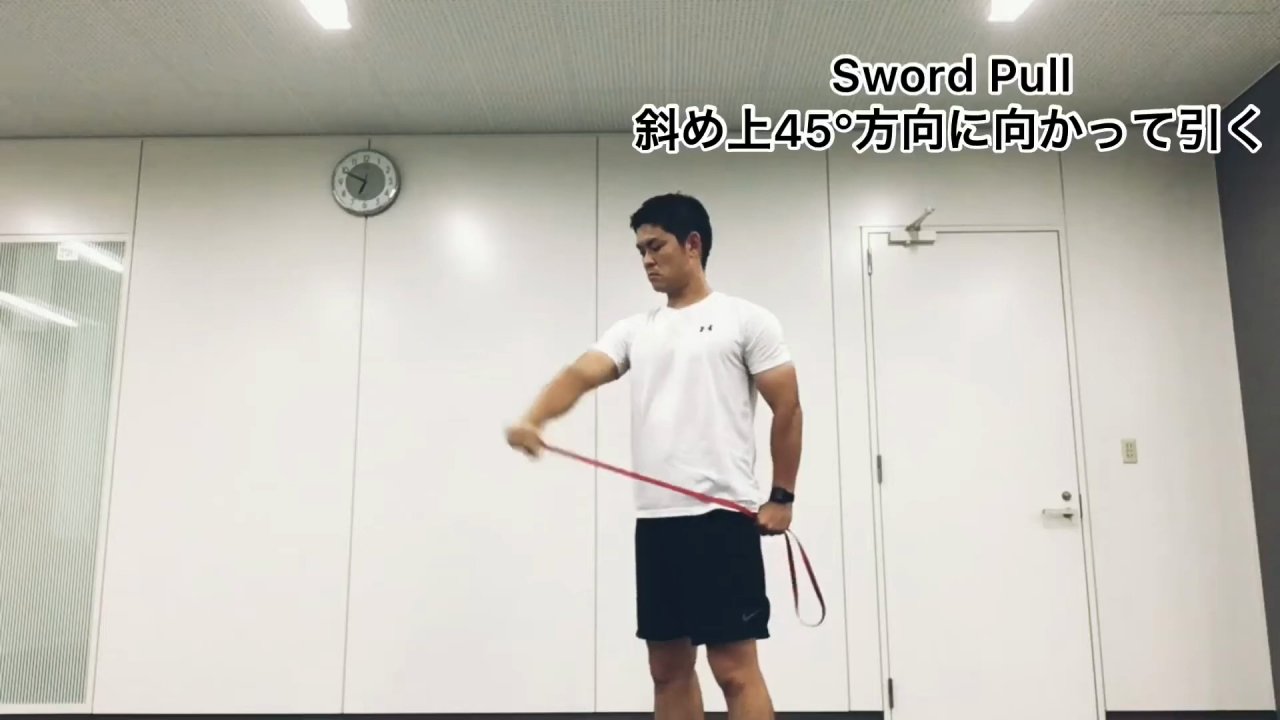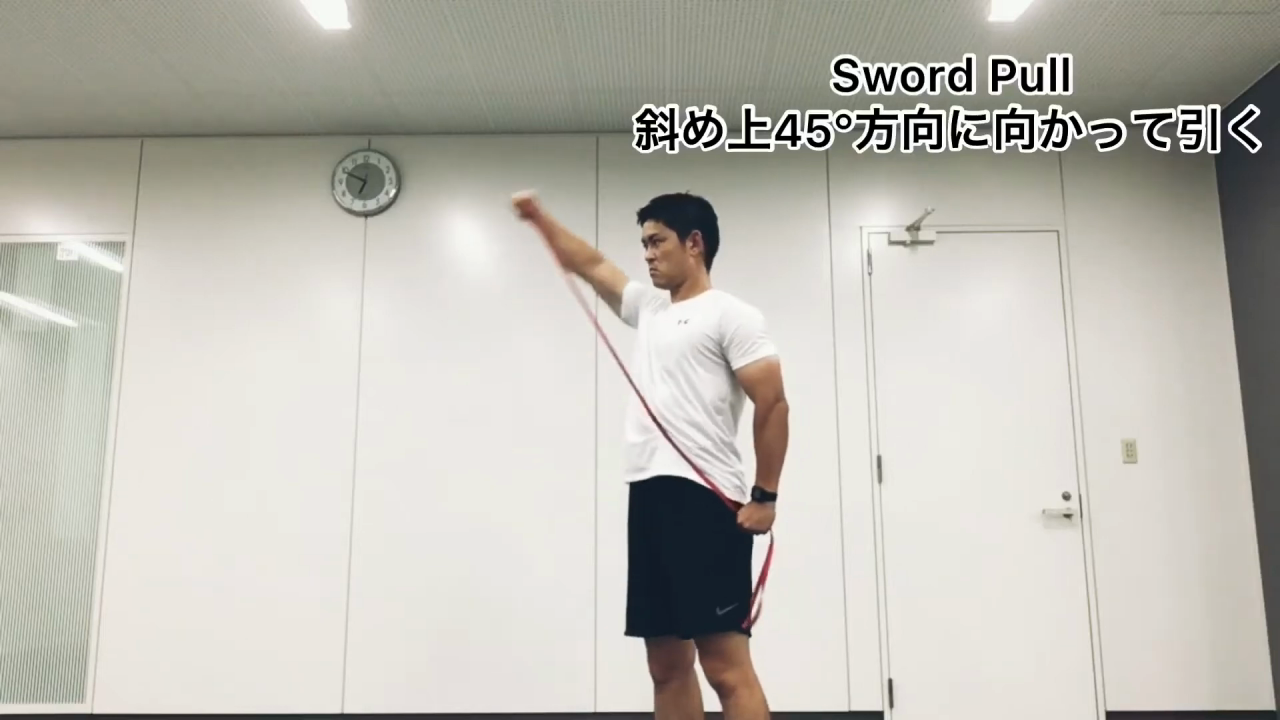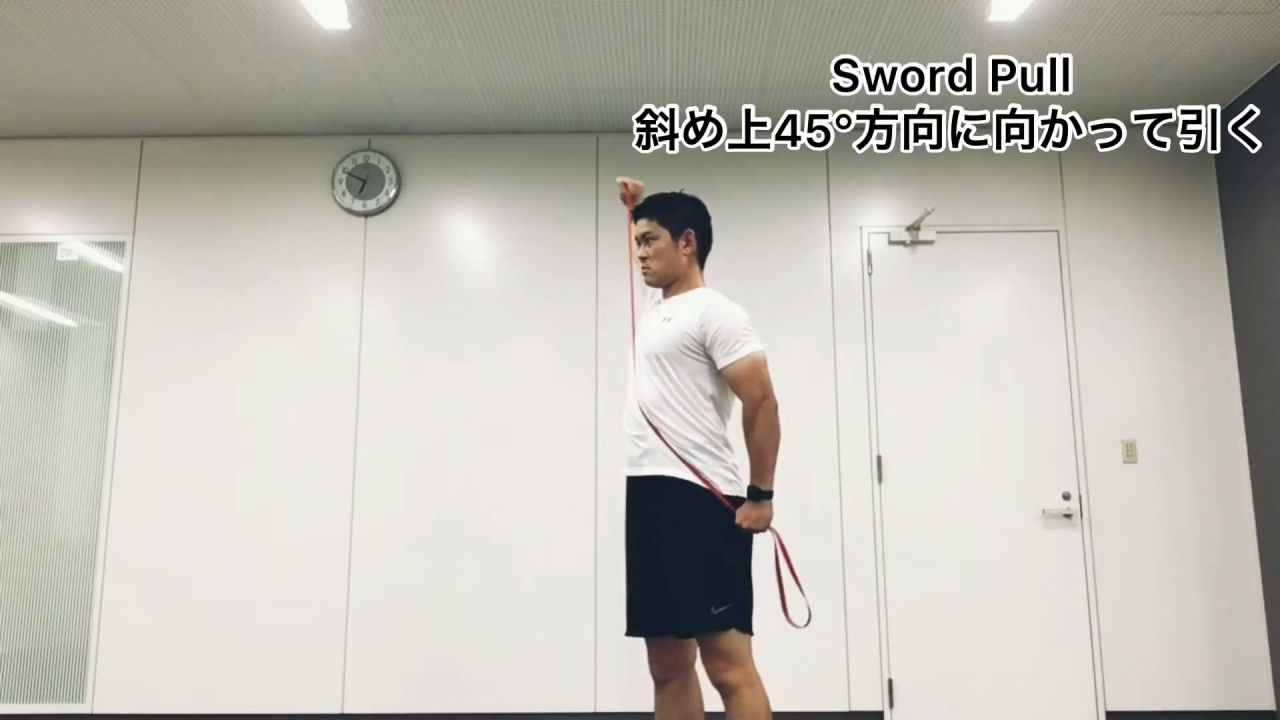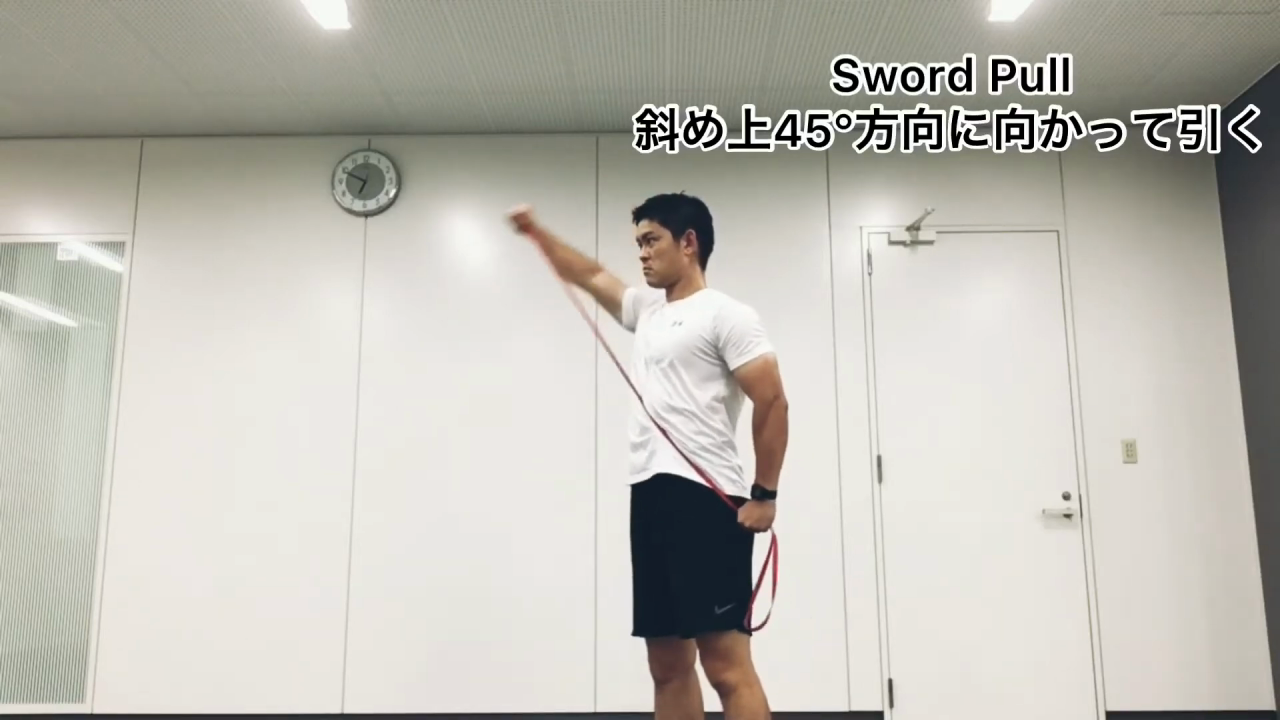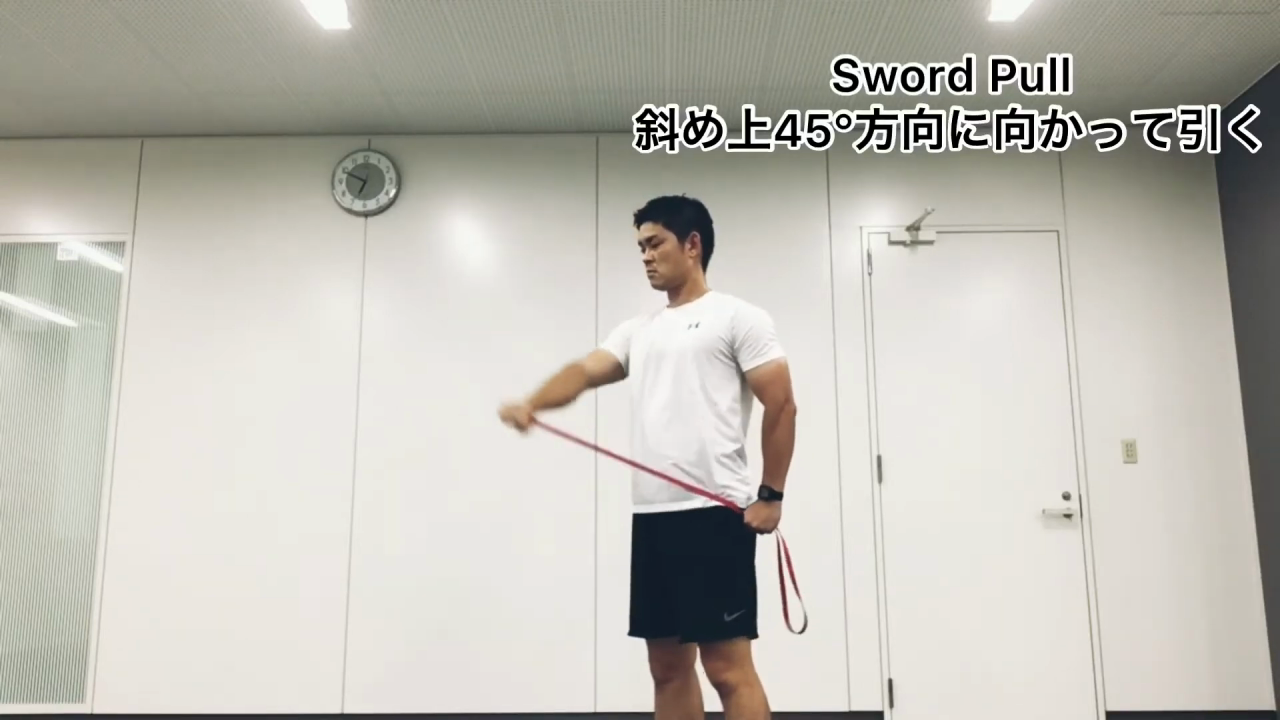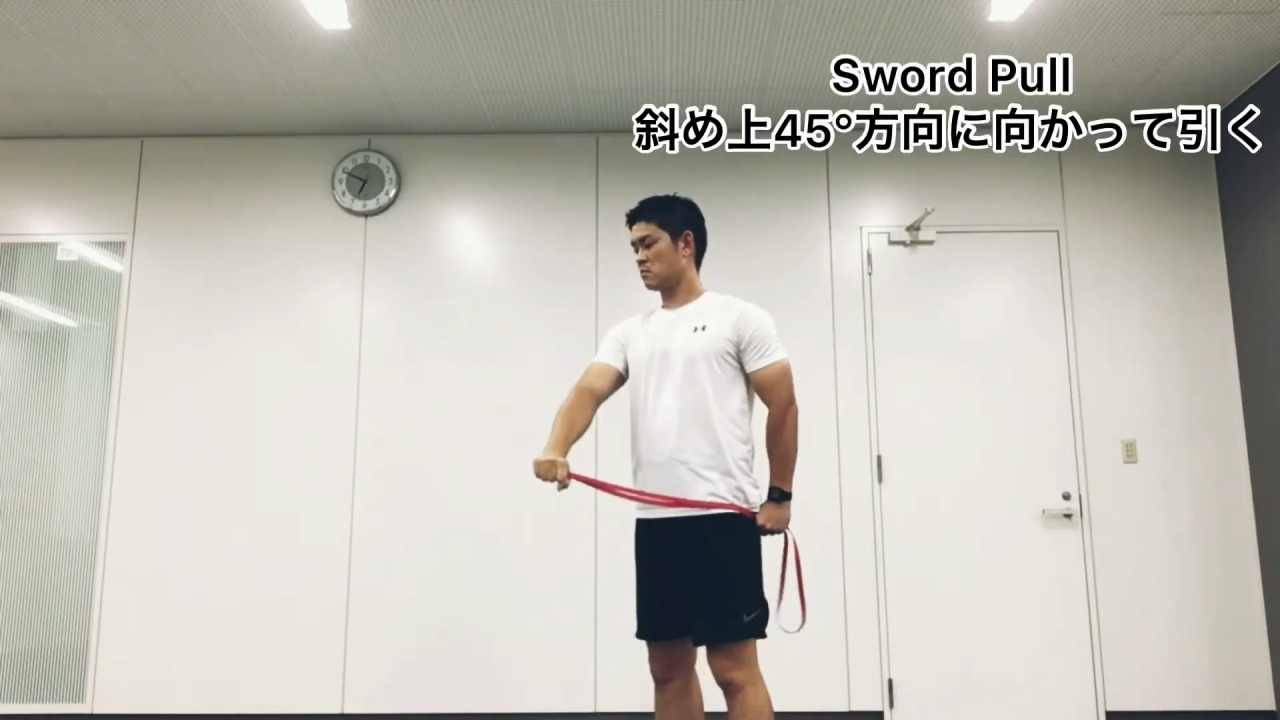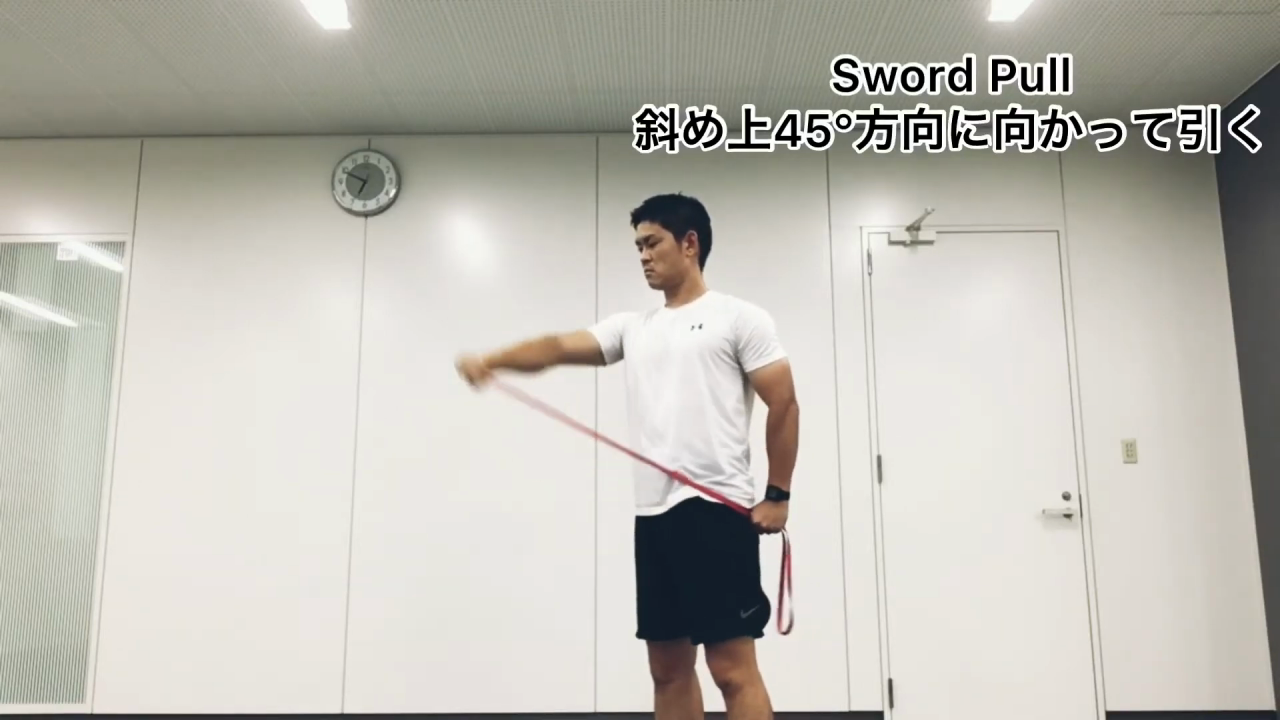
dt=0.5s
person 1, frame 1
left shoulder: (744, 319)
right shoulder: (636, 329)
left elbow: (788, 408)
right elbow: (578, 375)
left wrist: (780, 497)
right wrist: (533, 420)
left hip: (721, 517)
right hip: (656, 518)
left knee: (735, 668)
right knee: (670, 667)
person 1, frame 2
left shoulder: (730, 316)
right shoulder: (650, 308)
left elbow: (773, 405)
right elbow: (591, 265)
left wrist: (764, 496)
right wrist: (539, 218)
left hip: (704, 501)
right hip: (649, 498)
left knee: (726, 664)
right knee: (667, 663)
person 1, frame 3
left shoulder: (714, 313)
right shoulder: (658, 304)
left elbow: (761, 403)
right elbow: (650, 259)
left wrist: (761, 495)
right wrist: (632, 205)
left hip: (699, 500)
right hip: (648, 497)
left knee: (727, 663)
right knee: (668, 664)
person 1, frame 4
left shoulder: (724, 314)
right shoulder: (648, 309)
left elbow: (772, 404)
right elbow: (589, 274)
left wrist: (764, 494)
right wrist: (536, 232)
left hip: (704, 502)
right hip: (652, 498)
left knee: (726, 663)
right knee: (667, 663)
person 1, frame 5
left shoulder: (738, 318)
right shoulder: (639, 329)
left elbow: (781, 407)
right elbow: (584, 371)
left wrist: (771, 496)
right wrist: (530, 404)
left hip: (714, 513)
right hip: (652, 513)
left knee: (728, 666)
right knee: (669, 664)
person 1, frame 6
left shoulder: (739, 319)
right shoulder: (628, 333)
left elbow: (783, 407)
right elbow: (588, 391)
left wrist: (779, 496)
right wrist: (556, 449)
left hip: (722, 517)
right hip: (654, 521)
left knee: (733, 668)
right knee: (668, 667)
person 1, frame 7
left shoulder: (739, 318)
right shoulder: (634, 327)
left elbow: (785, 406)
right elbow: (558, 347)
left wrist: (777, 495)
right wrist: (493, 359)
left hip: (716, 512)
right hip: (654, 514)
left knee: (733, 667)
right knee: (669, 666)
